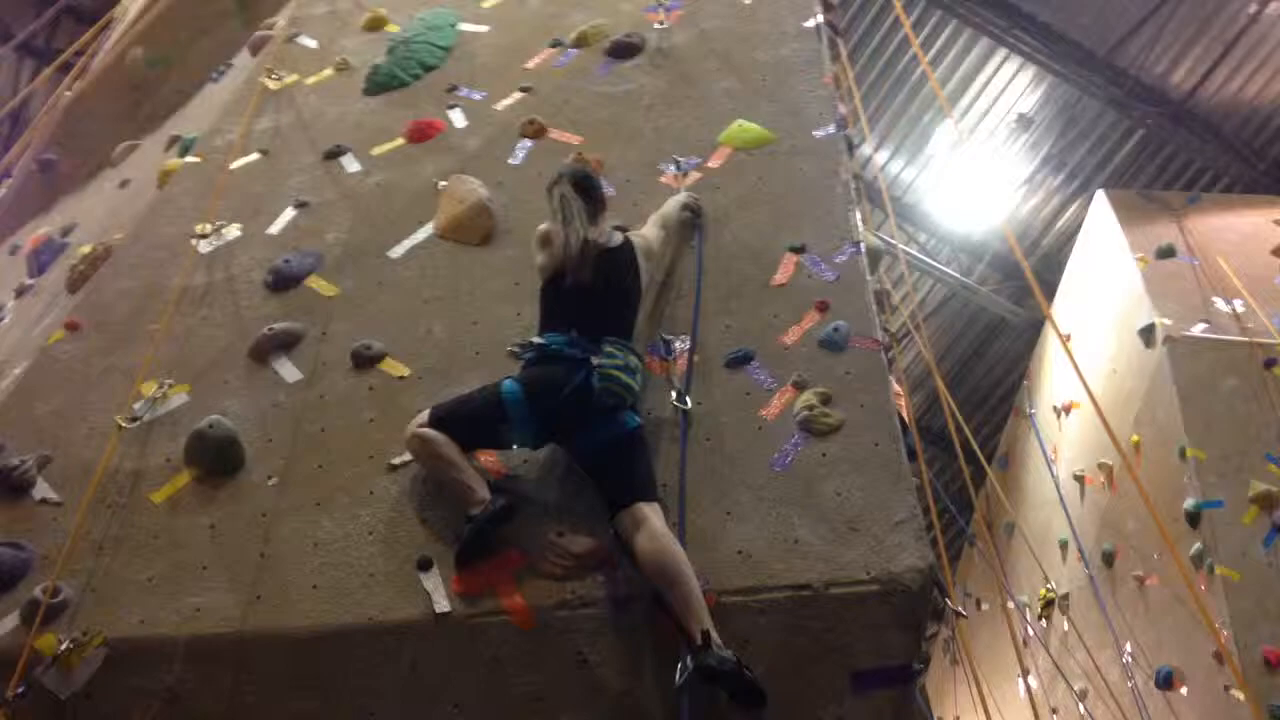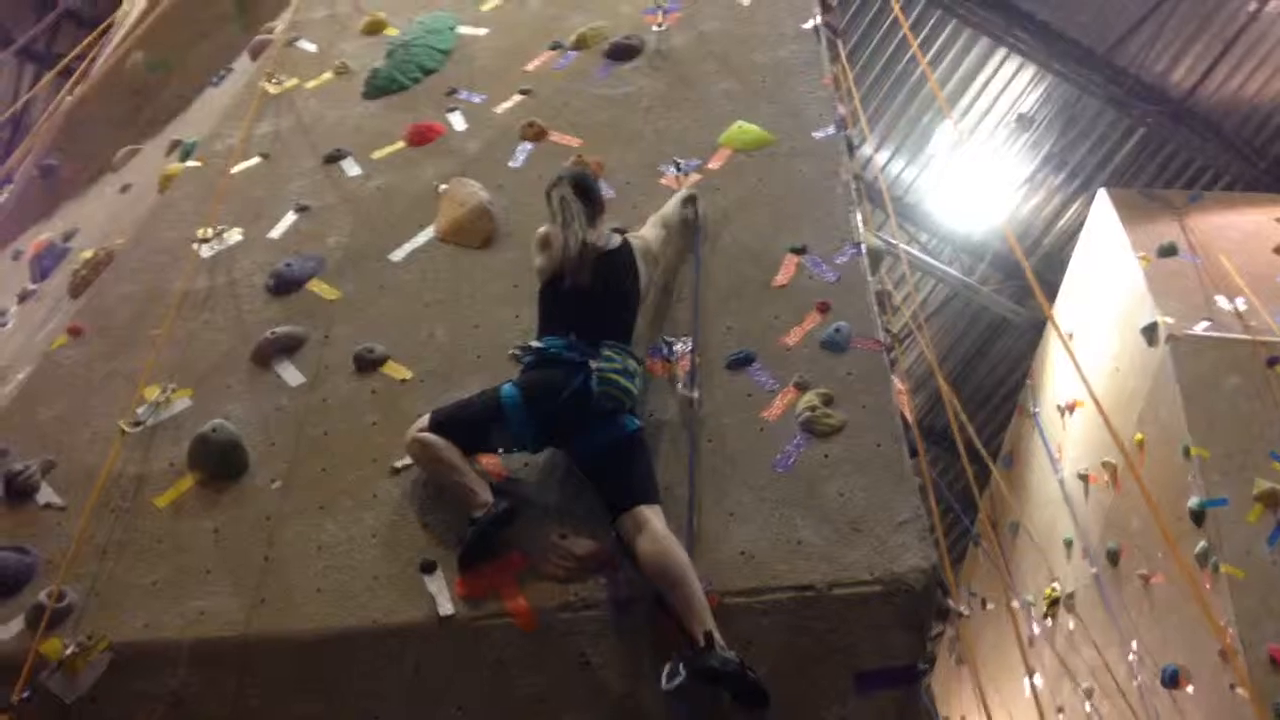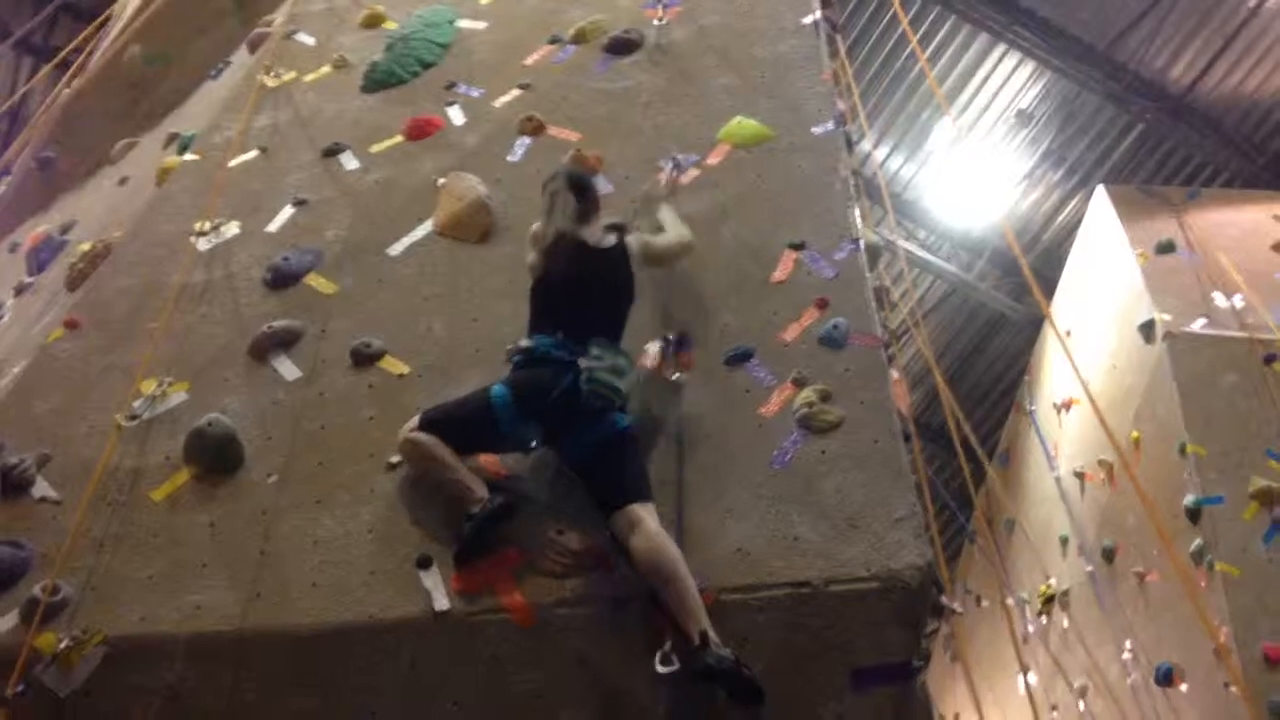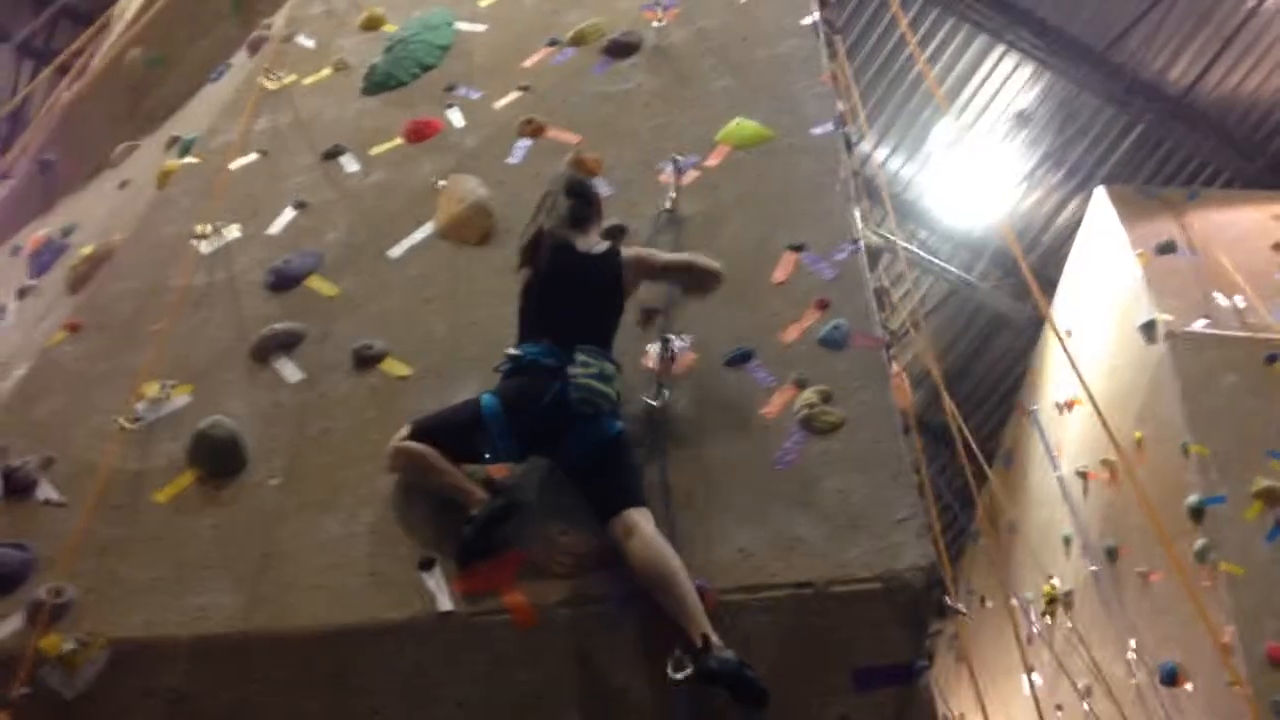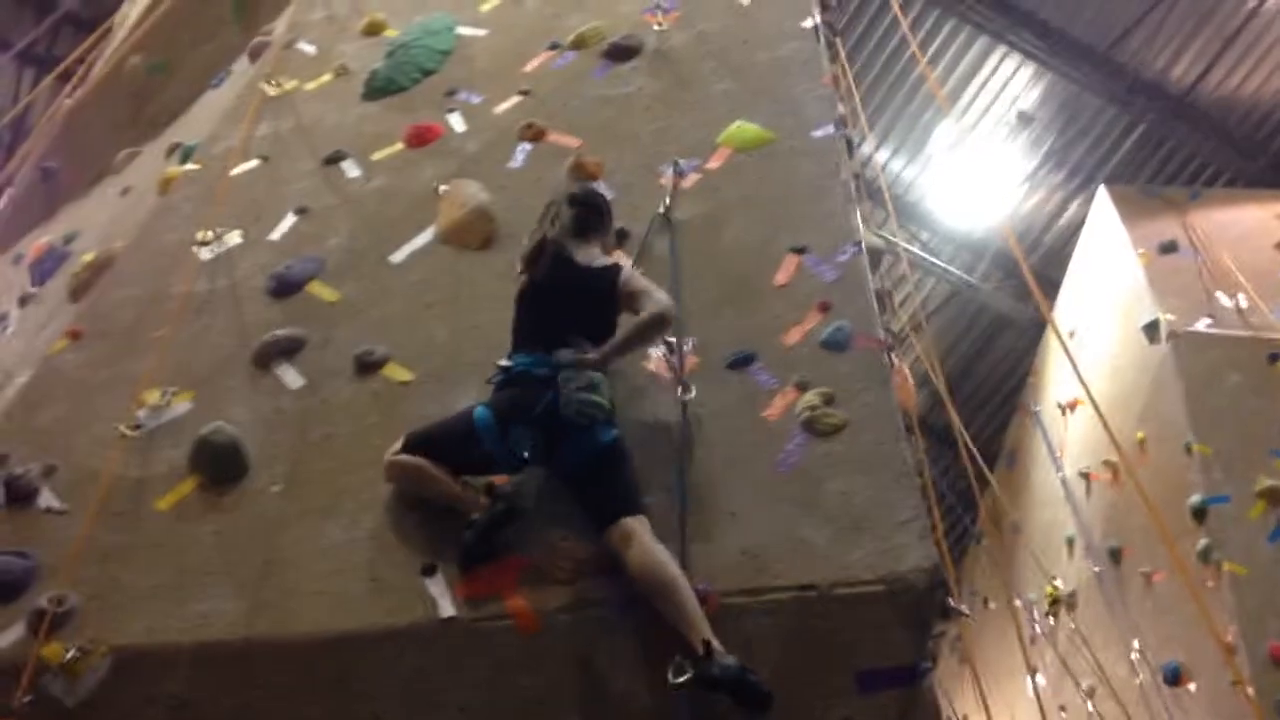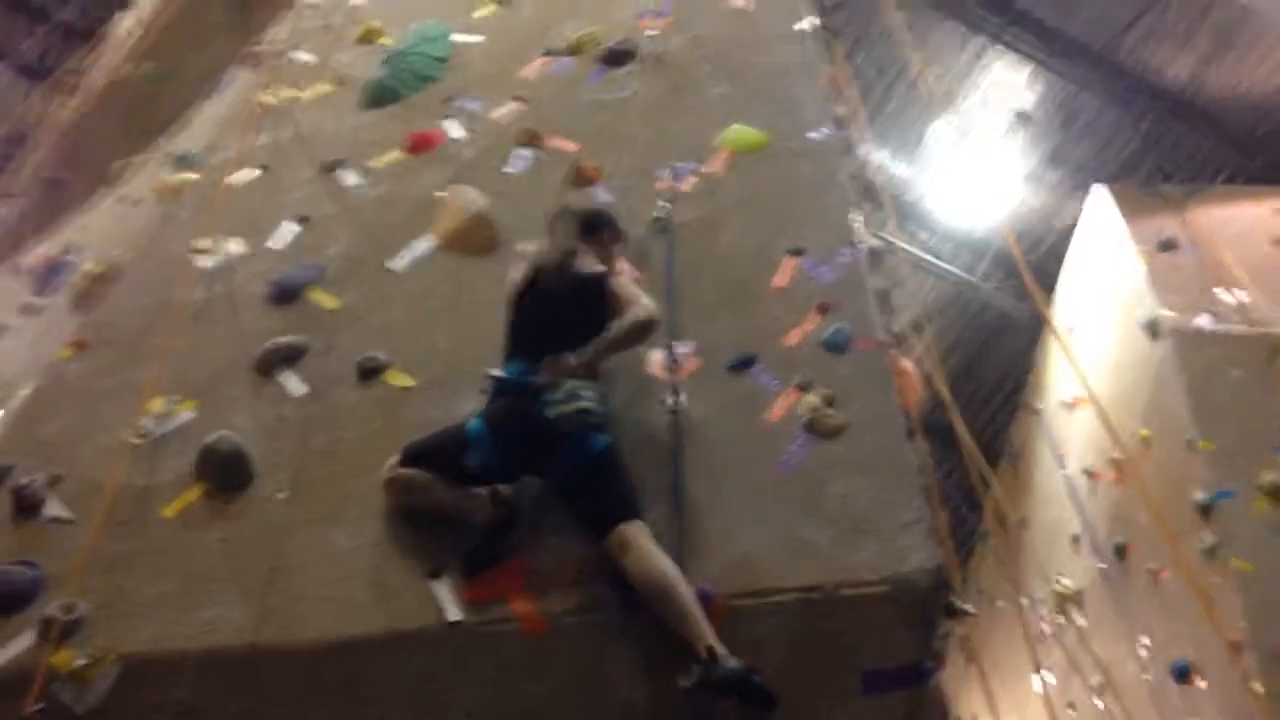
dt=0.2s
person 1, frame 1
left shoulder: (548, 238)
right shoulder: (640, 246)
right elbow: (675, 212)
right wrist: (684, 204)
left hip: (549, 383)
right hip: (611, 398)
left knee: (422, 429)
right knee: (644, 520)
left ankle: (482, 502)
right ankle: (709, 644)
person 1, frame 2
left shoulder: (547, 242)
right shoulder: (639, 249)
right elbow: (674, 216)
right wrist: (683, 199)
left hip: (548, 387)
right hip: (610, 401)
left knee: (422, 435)
right knee: (646, 523)
left ankle: (485, 504)
right ankle: (711, 646)
person 1, frame 3
left shoulder: (544, 240)
right shoulder: (632, 249)
right elbow: (681, 240)
right wrist: (664, 206)
left hip: (537, 386)
right hip: (600, 401)
left knee: (413, 436)
right knee: (639, 521)
left ankle: (481, 500)
right ankle: (707, 644)
person 1, frame 4
left shoulder: (537, 248)
right shoulder: (625, 260)
right elbow: (711, 273)
left hip: (527, 395)
right hip: (591, 408)
left knee: (403, 447)
right knee: (636, 527)
left ankle: (481, 502)
right ankle: (709, 647)
person 1, frame 5
left shoulder: (535, 257)
right shoulder: (619, 277)
right elbow: (661, 313)
right wrist: (602, 356)
left hip: (518, 406)
right hip: (583, 418)
left knee: (399, 461)
right knee: (634, 535)
left ankle: (482, 507)
right ankle: (710, 654)
person 1, frame 6
left shoulder: (530, 264)
right shoulder: (611, 285)
right elbow: (646, 318)
right wrist: (580, 363)
left hip: (511, 416)
right hip: (574, 426)
left knee: (397, 478)
right knee: (632, 541)
left ankle: (487, 510)
right ankle: (715, 657)
